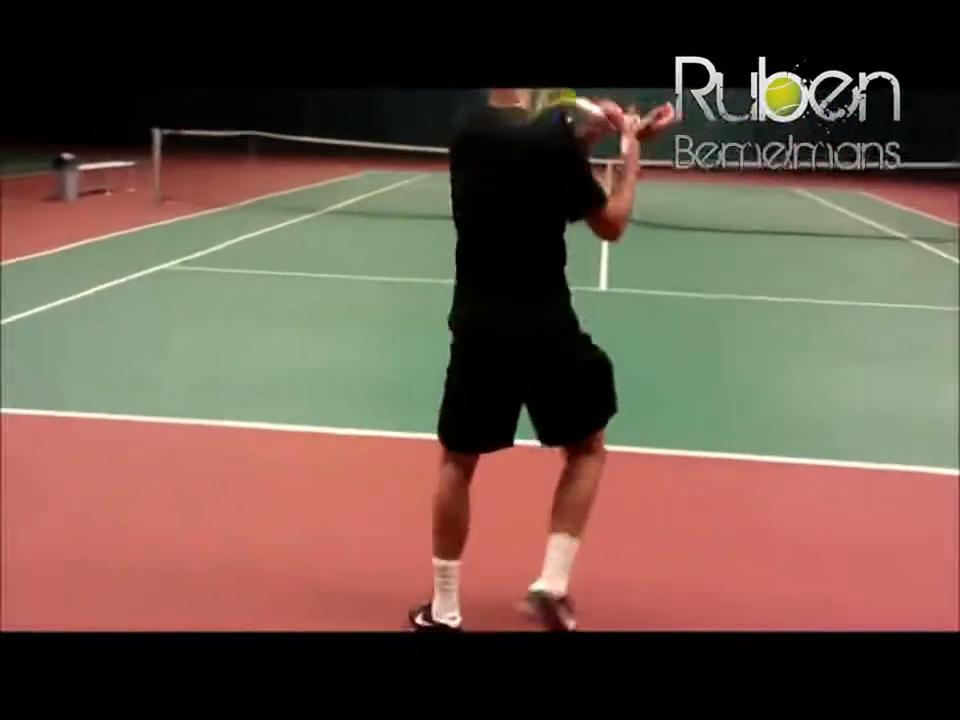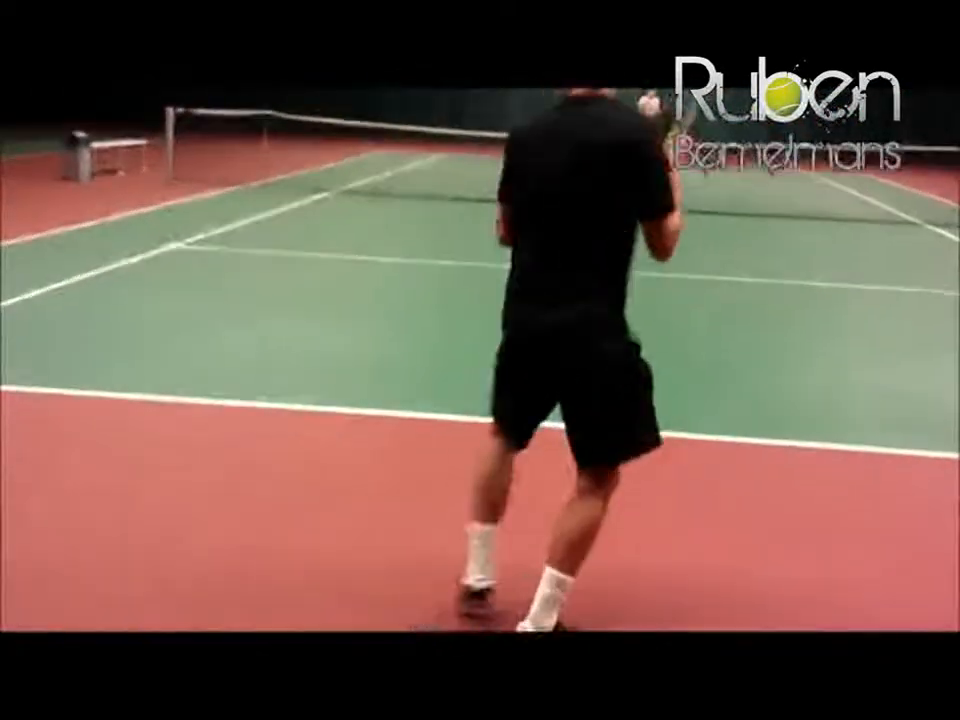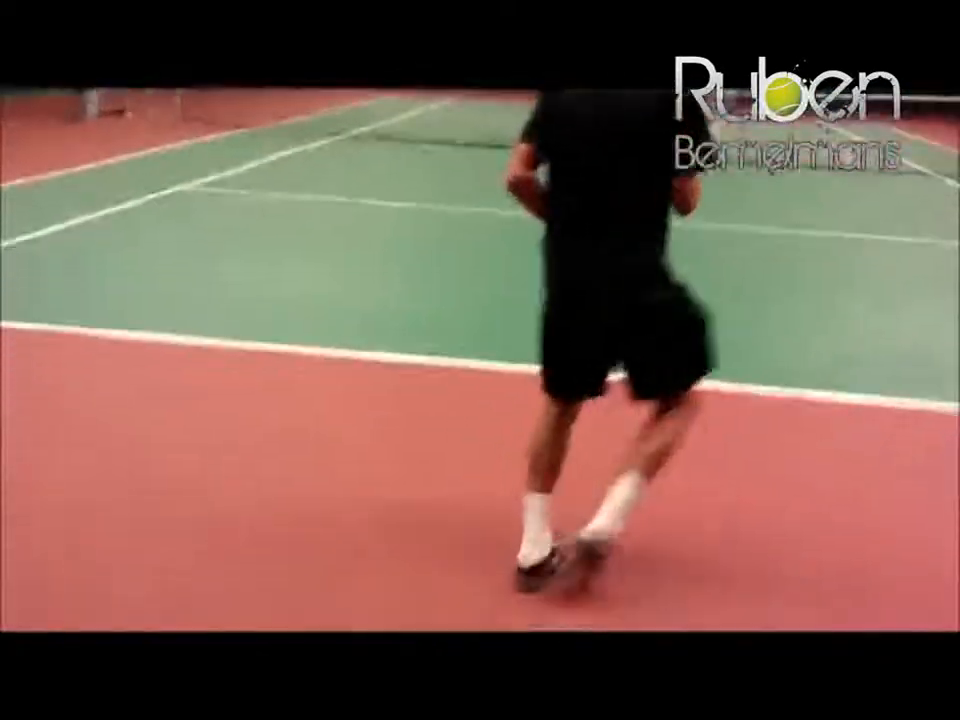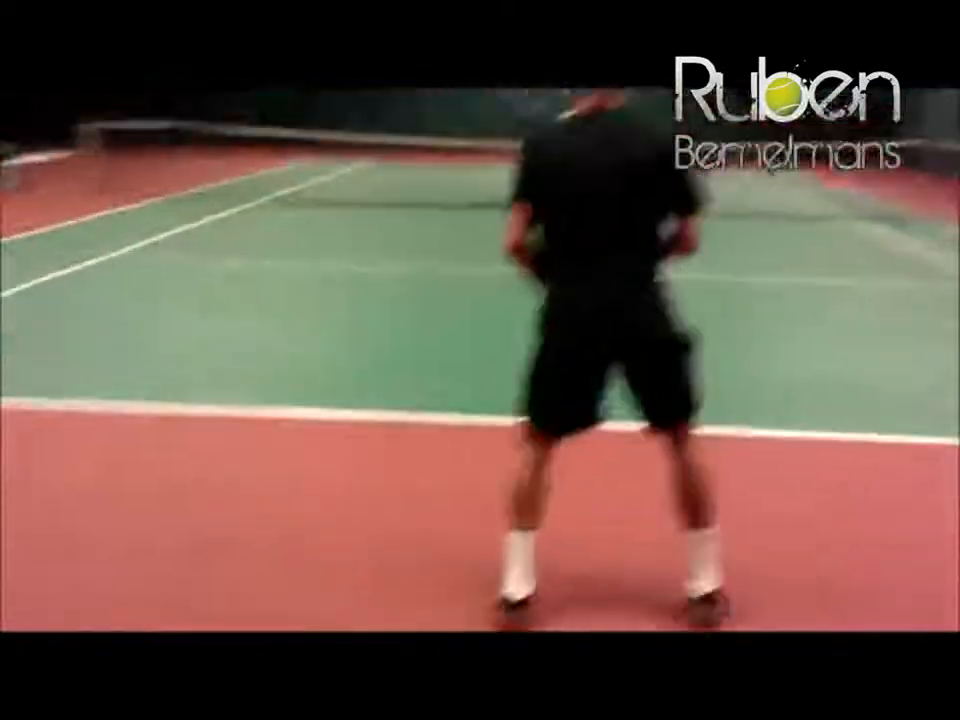
dt=0.3s
person 1, frame 1
left shoulder: (465, 137)
right shoulder: (551, 136)
right elbow: (609, 225)
left wrist: (587, 129)
right wrist: (631, 151)
left hip: (477, 326)
right hip: (545, 325)
left knee: (457, 462)
right knee: (586, 449)
left ankle: (442, 609)
right ankle: (552, 584)
person 1, frame 2
left shoulder: (524, 138)
right shoulder: (638, 135)
left elbow: (506, 232)
right elbow: (663, 244)
right wrist: (672, 181)
left hip: (524, 321)
right hip: (591, 327)
left knee: (505, 439)
right knee: (598, 479)
left ankle: (477, 578)
right ankle: (538, 621)
person 1, frame 3
left shoulder: (559, 90)
right shoulder: (676, 99)
left elbow: (519, 177)
right elbow: (685, 199)
left hip: (569, 271)
right hip: (636, 274)
left knee: (560, 402)
right knee: (677, 402)
left ankle: (533, 550)
right ankle: (602, 527)
person 1, frame 4
left shoulder: (542, 147)
right shoulder: (657, 145)
left elbow: (515, 243)
right elbow: (687, 241)
left hip: (570, 312)
right hip: (638, 312)
left knee: (538, 442)
right knee: (680, 439)
left ankle: (517, 585)
right ankle: (705, 585)
